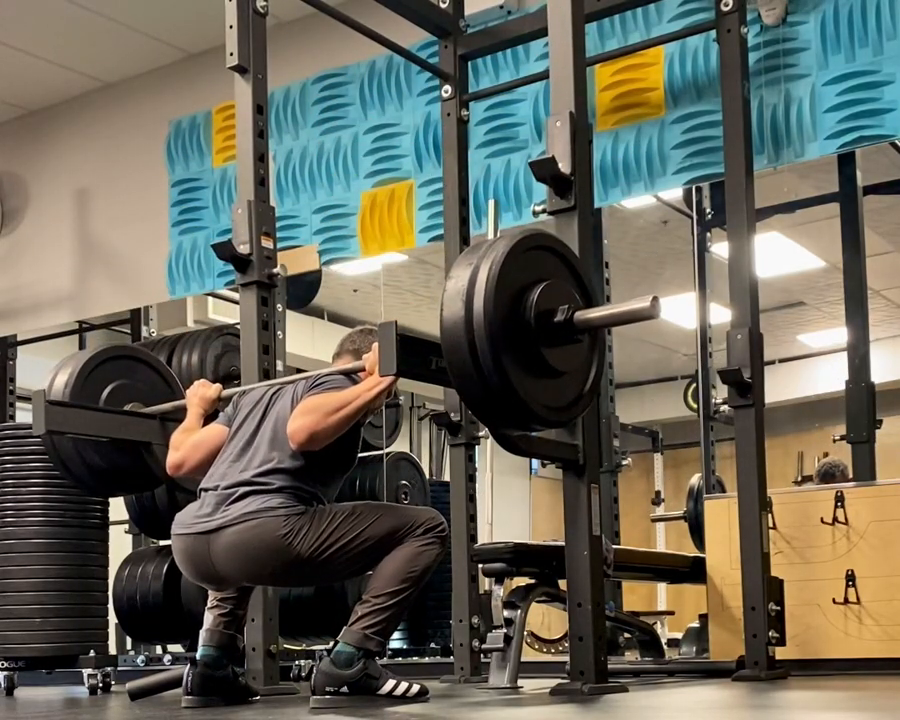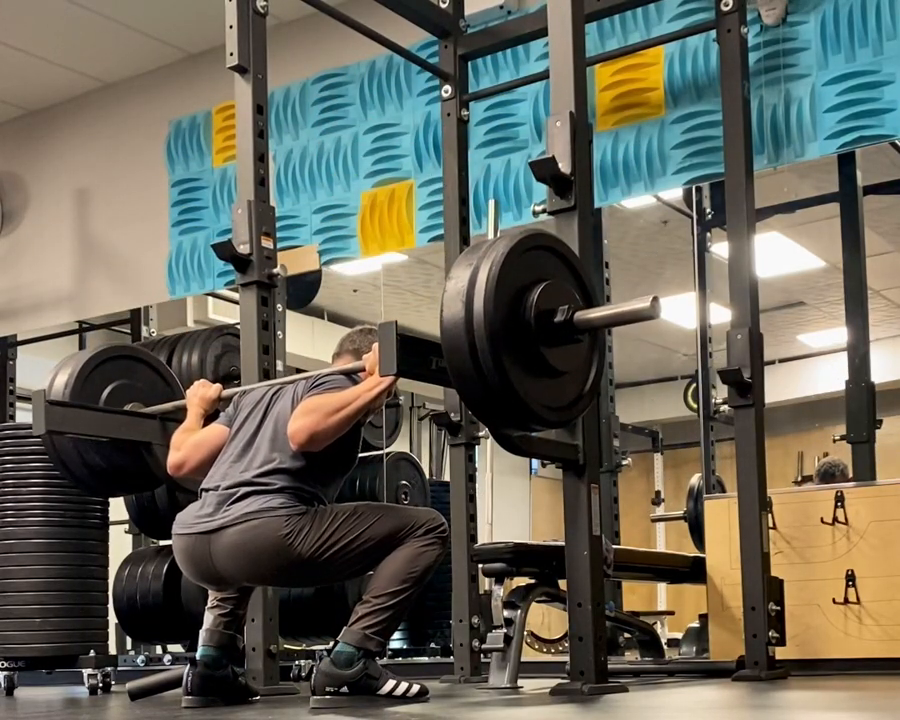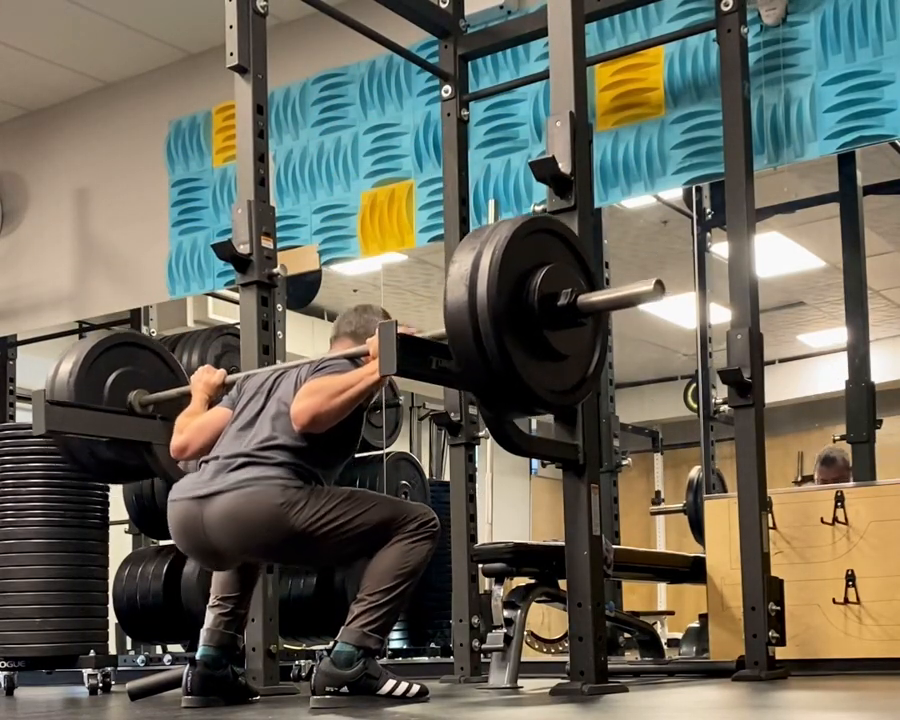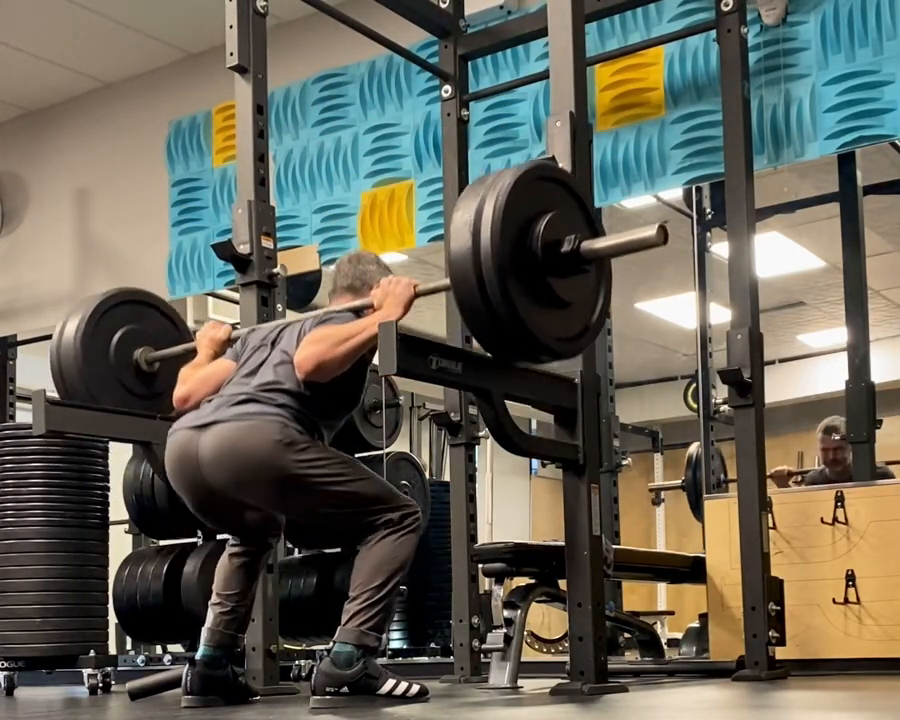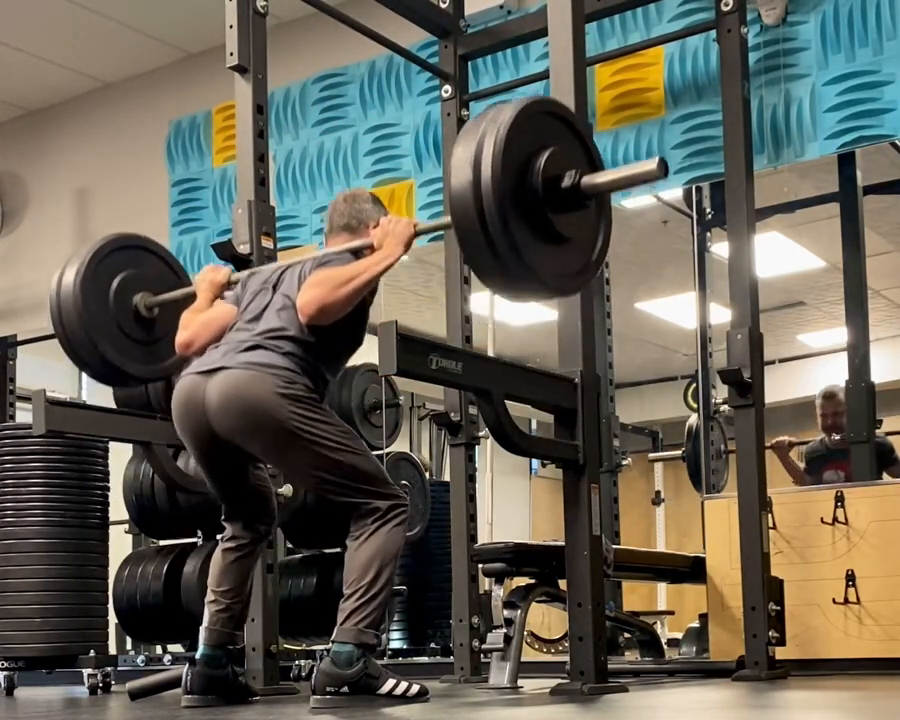
dt=0.3s
person 1, frame 1
left shoulder: (256, 394)
right shoulder: (340, 384)
left elbow: (179, 461)
right elbow: (302, 431)
left wrist: (197, 409)
right wrist: (380, 379)
left hip: (189, 546)
right hip: (260, 535)
right knee: (425, 529)
left ankle: (211, 666)
right ankle: (347, 666)
person 1, frame 2
left shoulder: (257, 395)
right shoulder: (339, 385)
left elbow: (180, 461)
right elbow: (303, 432)
left wrist: (197, 409)
right wrist: (381, 381)
left hip: (190, 547)
right hip: (260, 537)
right knee: (426, 529)
left ankle: (210, 667)
right ankle: (347, 668)
person 1, frame 3
left shoulder: (259, 378)
right shoulder: (347, 369)
left elbow: (182, 445)
right elbow: (305, 414)
left wrist: (202, 395)
right wrist: (383, 365)
left hip: (184, 517)
right hip: (254, 507)
right knee: (415, 524)
left ankle: (211, 666)
right ankle: (348, 666)
person 1, frame 4
left shoulder: (264, 332)
right shoulder: (351, 324)
left elbow: (184, 396)
right elbow: (309, 362)
left wrist: (207, 350)
right wrist: (388, 314)
left hip: (183, 448)
right hip: (250, 440)
left knee: (255, 532)
right knee: (395, 519)
left ankle: (211, 666)
right ankle: (347, 664)
person 1, frame 5
left shoulder: (265, 274)
right shoulder: (355, 264)
left elbow: (187, 340)
right elbow: (313, 306)
left wrist: (208, 292)
right wrist: (390, 253)
left hip: (191, 394)
right hip: (258, 388)
left knee: (249, 520)
right knee: (382, 507)
left ankle: (211, 664)
right ankle: (347, 663)
